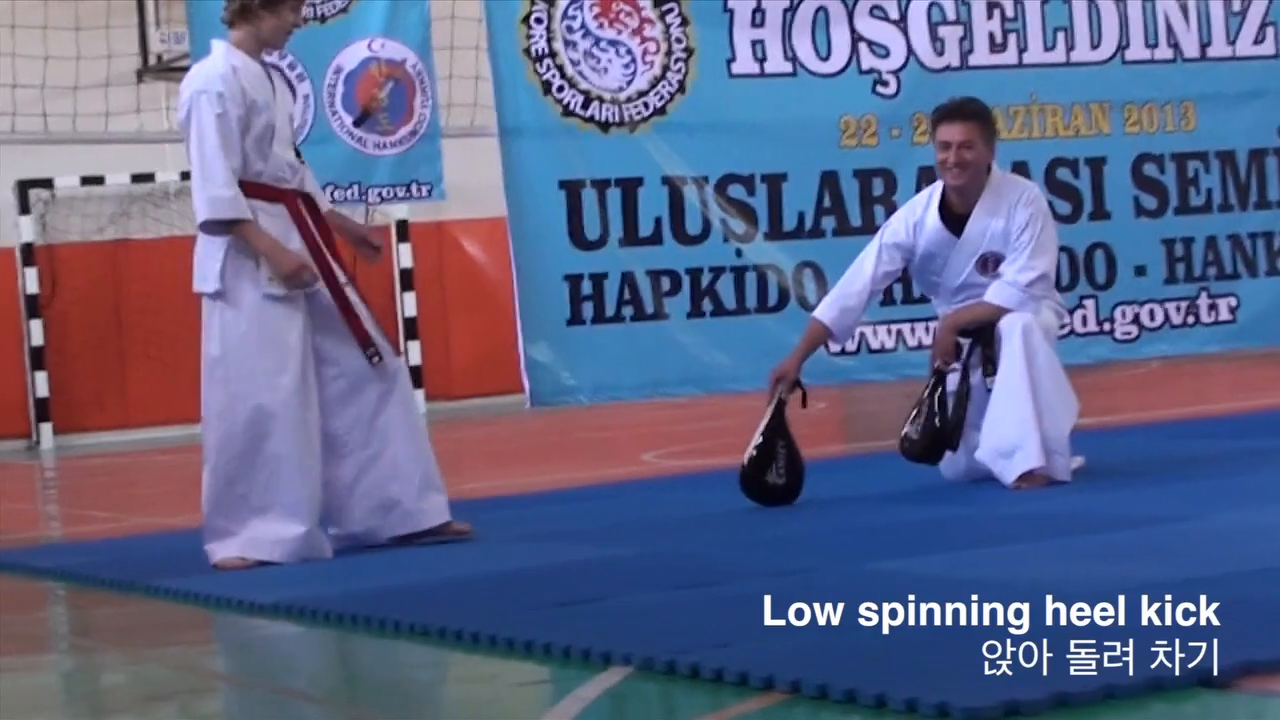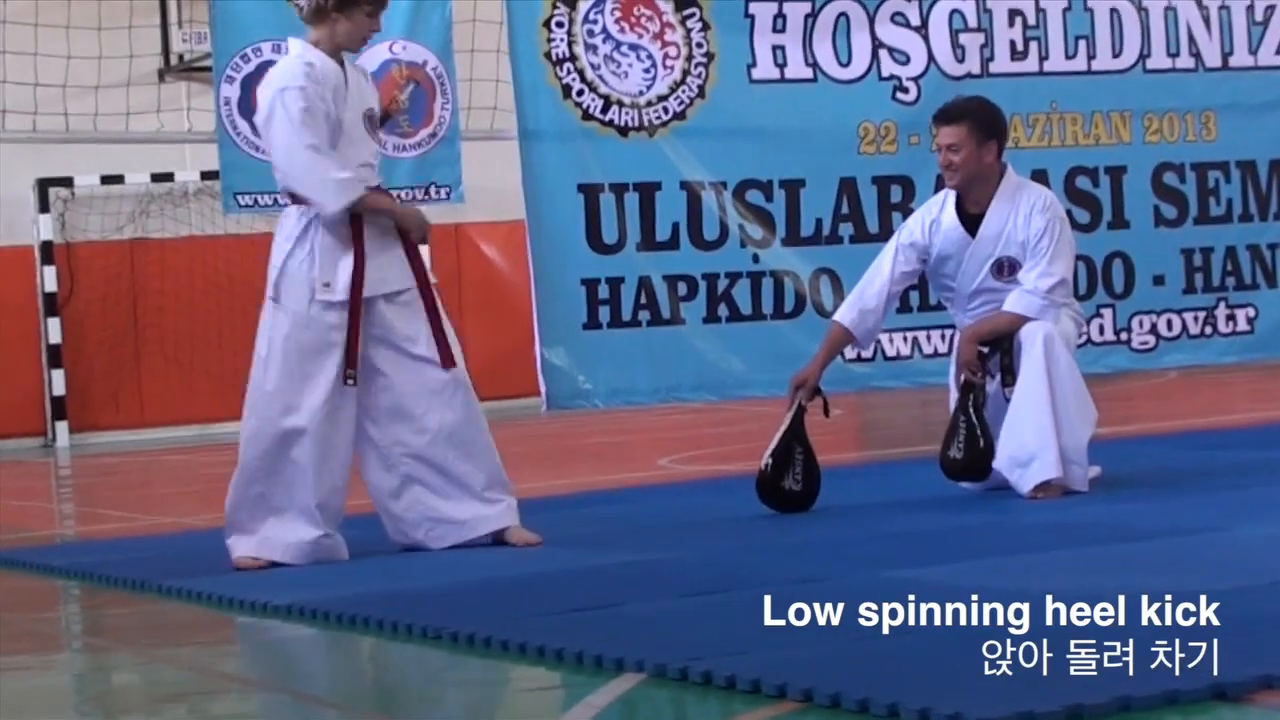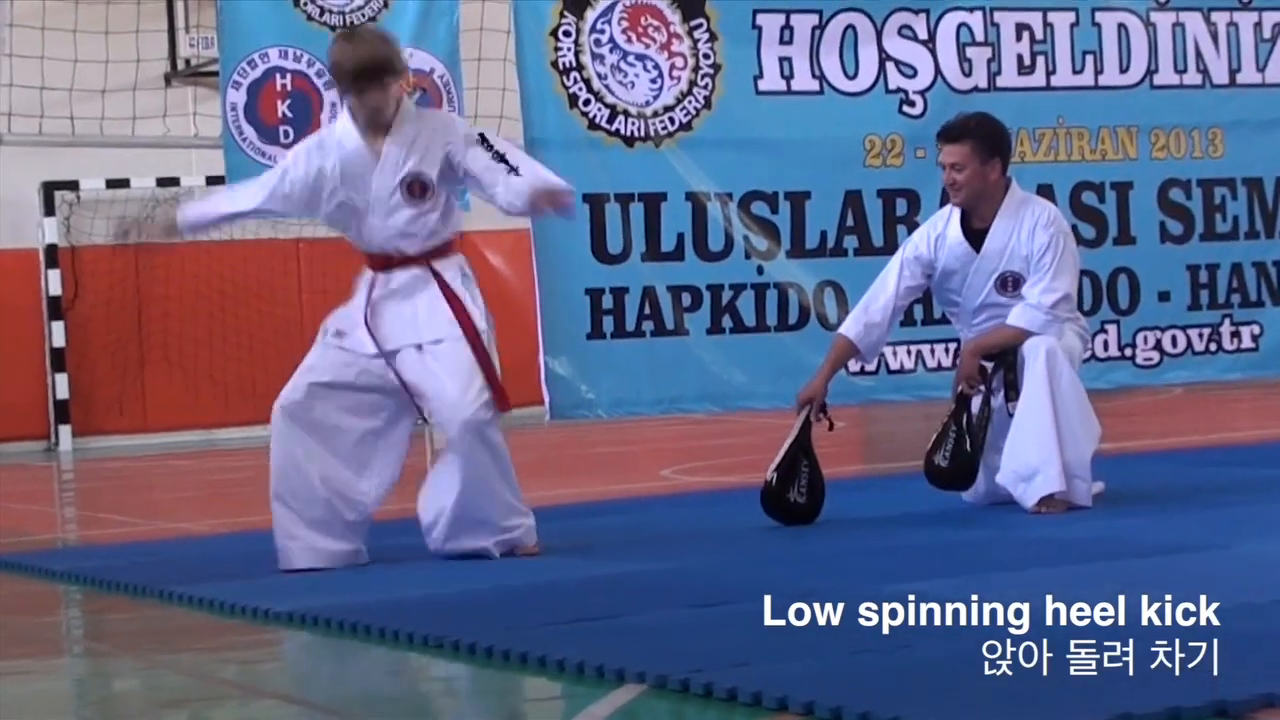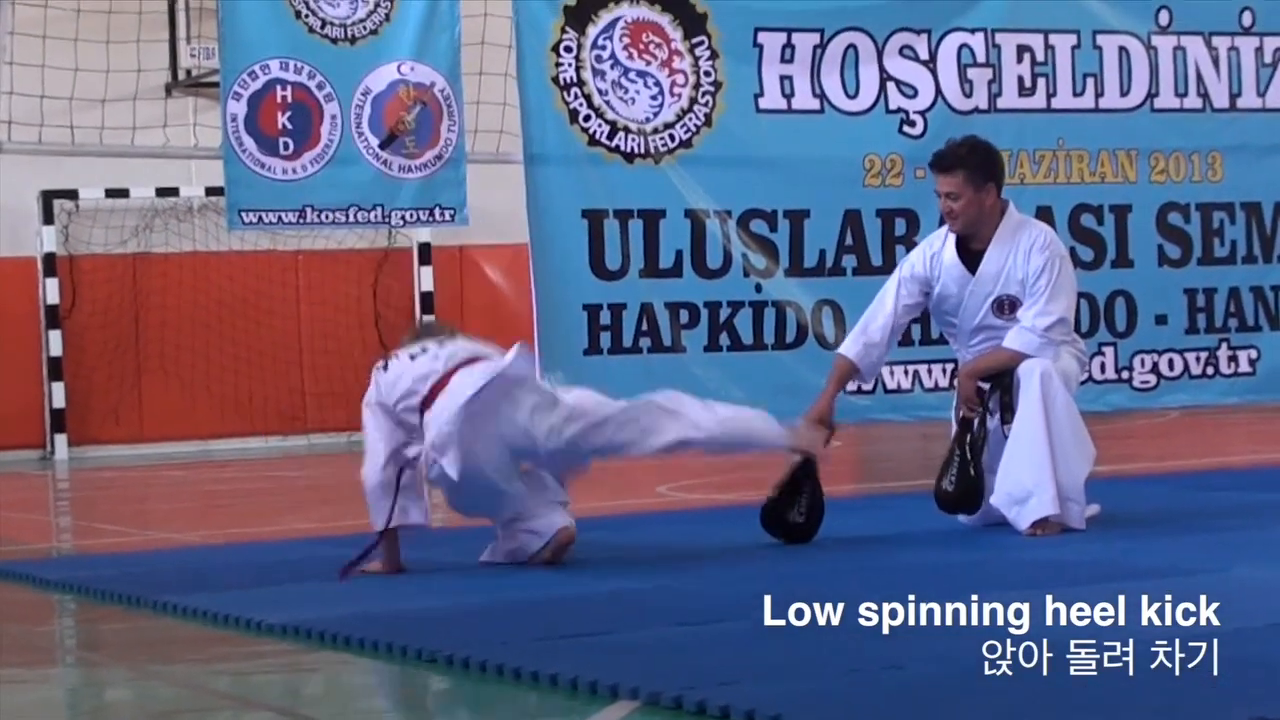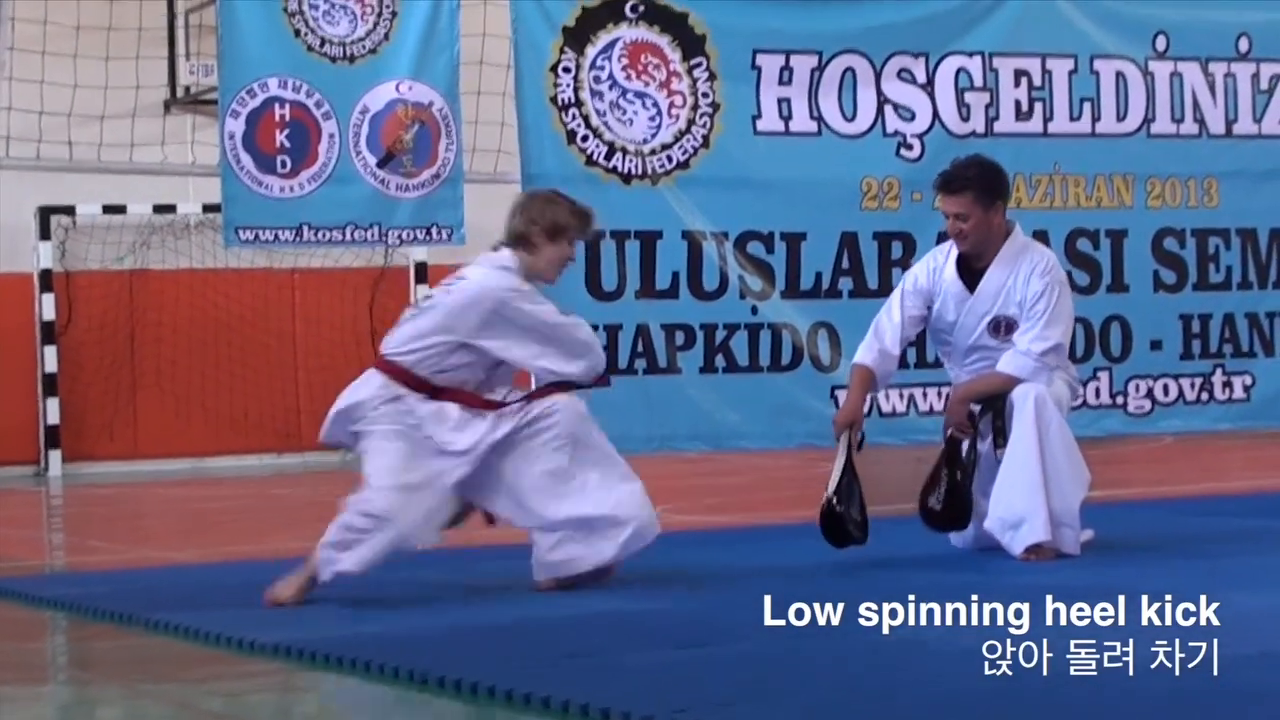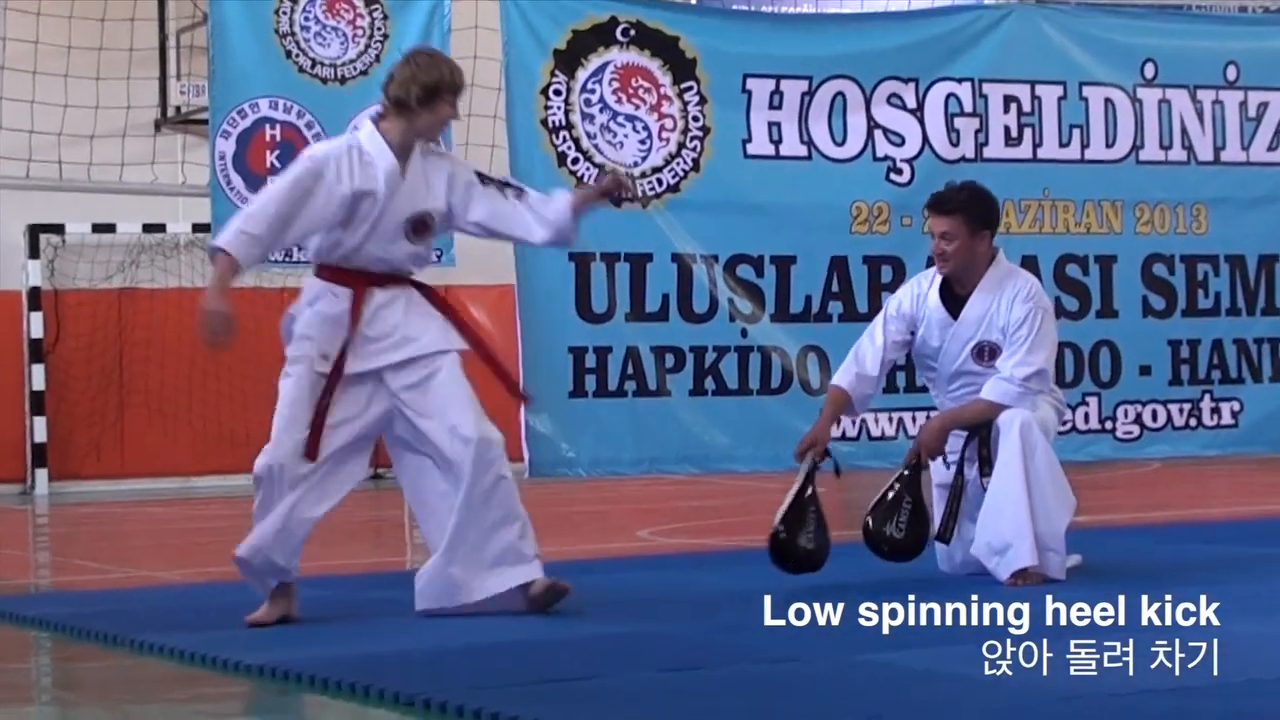
dt=0.4s
person 1, frame 1
left shoulder: (271, 79)
right shoulder: (215, 79)
right elbow: (215, 183)
left wrist: (337, 222)
right wrist: (268, 247)
left hip: (299, 242)
right hip: (248, 254)
left knee: (366, 370)
right knee: (257, 395)
left ankle: (408, 511)
right ankle: (254, 531)
person 1, frame 2
left shoulder: (356, 76)
right shoulder: (291, 81)
right elbow: (317, 176)
right wrist: (384, 210)
left hip: (379, 247)
right hip: (318, 253)
left knee: (429, 378)
right knee: (295, 399)
left ankle: (478, 517)
right ankle: (275, 537)
person 1, frame 3
left shoulder: (437, 129)
right shoulder: (324, 152)
left elbow: (504, 173)
right elbow: (262, 192)
left wrist: (544, 193)
right wrist: (185, 218)
left hip: (437, 293)
right hip: (379, 297)
left knee: (466, 415)
right knee: (305, 412)
left ankle: (504, 528)
right ankle: (318, 542)
person 1, frame 4
left shoulder: (383, 380)
right shoulder: (471, 350)
left elbow: (382, 472)
left wrist: (389, 555)
left hip: (448, 424)
right knee: (642, 421)
right ankle: (790, 437)
person 1, frame 5
left shoulder: (512, 287)
right shoulder: (493, 286)
right elbow: (580, 358)
right wrist: (592, 360)
left hip: (458, 408)
right hip: (395, 407)
left knee: (558, 423)
right knee: (401, 511)
left ankle: (564, 560)
right ankle: (313, 572)
person 1, frame 6
left shoulder: (445, 171)
right shoulder: (335, 159)
left elbow: (521, 212)
right elbow: (259, 219)
left wrist: (590, 195)
right wrist: (218, 291)
left hip: (406, 322)
right hip: (331, 320)
left knee: (466, 445)
right knee: (290, 460)
left ankle: (515, 575)
right ankle: (278, 590)
person 2, frame 1
left shoulder: (1023, 200)
right shoulder: (916, 216)
left elbow: (1023, 289)
right elbow: (854, 288)
left wrist: (951, 322)
right wrist: (797, 358)
left hip: (1022, 319)
right hip: (960, 339)
left knee: (1017, 328)
right knee: (959, 466)
left ankle: (1035, 458)
person 2, frame 2
left shoulder: (1037, 206)
right shoulder: (931, 218)
left elbow: (1043, 296)
right elbow: (873, 292)
left wrist: (973, 334)
right wrist: (819, 363)
left hip: (1040, 324)
right hip: (977, 343)
left knee: (1038, 338)
left ankle: (1052, 468)
person 2, frame 3
left shoulder: (1041, 220)
right shoulder: (936, 233)
left elbow: (1046, 311)
right elbow: (878, 306)
left wrist: (974, 347)
right wrist: (824, 376)
left hip: (1047, 340)
right hip: (982, 361)
left knee: (1041, 352)
right knee: (982, 490)
left ankle: (1056, 483)
right ankle: (1046, 465)
person 2, frame 4
left shoulder: (1038, 243)
right shoulder: (932, 253)
left elbow: (1043, 333)
right elbow: (875, 327)
left wrist: (970, 370)
right wrist: (828, 395)
left hip: (1044, 363)
right hip: (976, 380)
left knee: (1033, 374)
right knee: (976, 511)
left ankle: (1051, 505)
person 2, frame 5
left shoulder: (1038, 267)
right shoulder: (932, 268)
left elbow: (1037, 359)
right elbow: (884, 337)
left wrist: (963, 393)
right wrist: (855, 400)
left hip: (1035, 387)
right hip: (969, 405)
left knee: (1029, 399)
right knee: (971, 537)
left ankle: (1044, 531)
person 2, frame 6
left shoulder: (1022, 294)
right shoulder: (916, 294)
left elbow: (1019, 385)
right elbow: (866, 362)
left wrist: (942, 422)
right wrist: (826, 422)
left hip: (1021, 413)
right hip: (957, 434)
left knee: (1016, 425)
right knee: (959, 562)
left ankle: (1030, 556)
